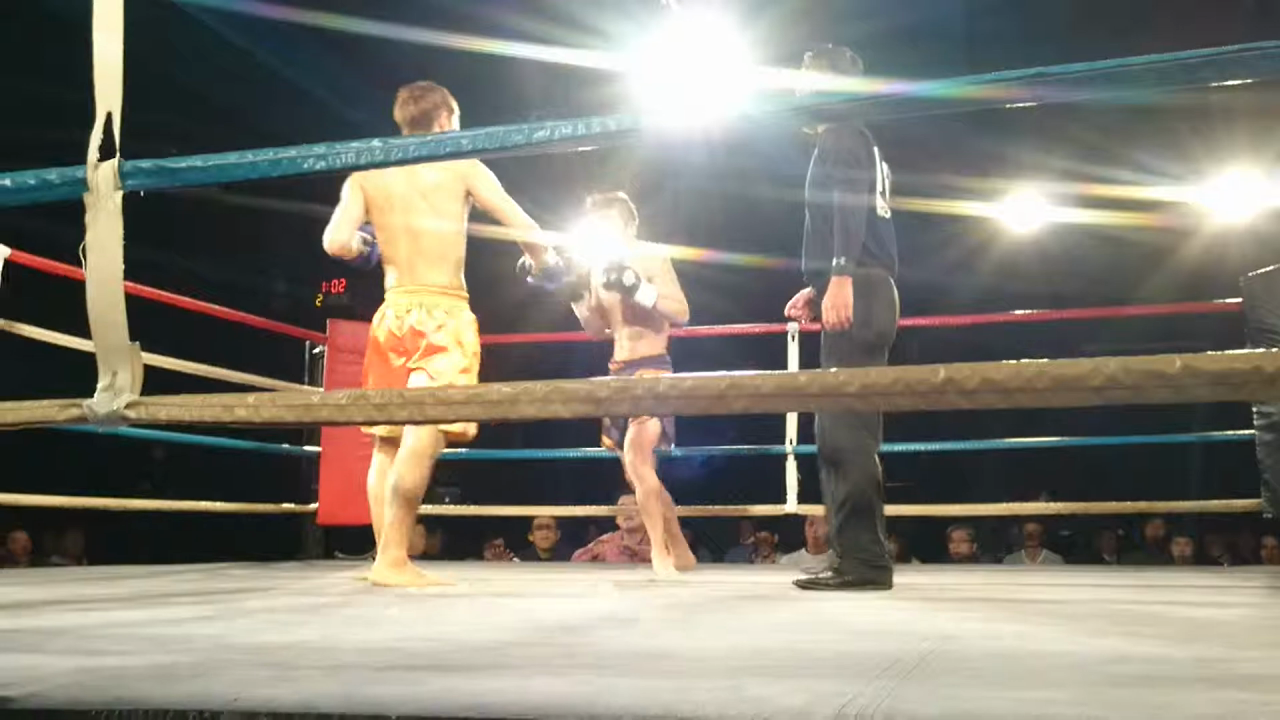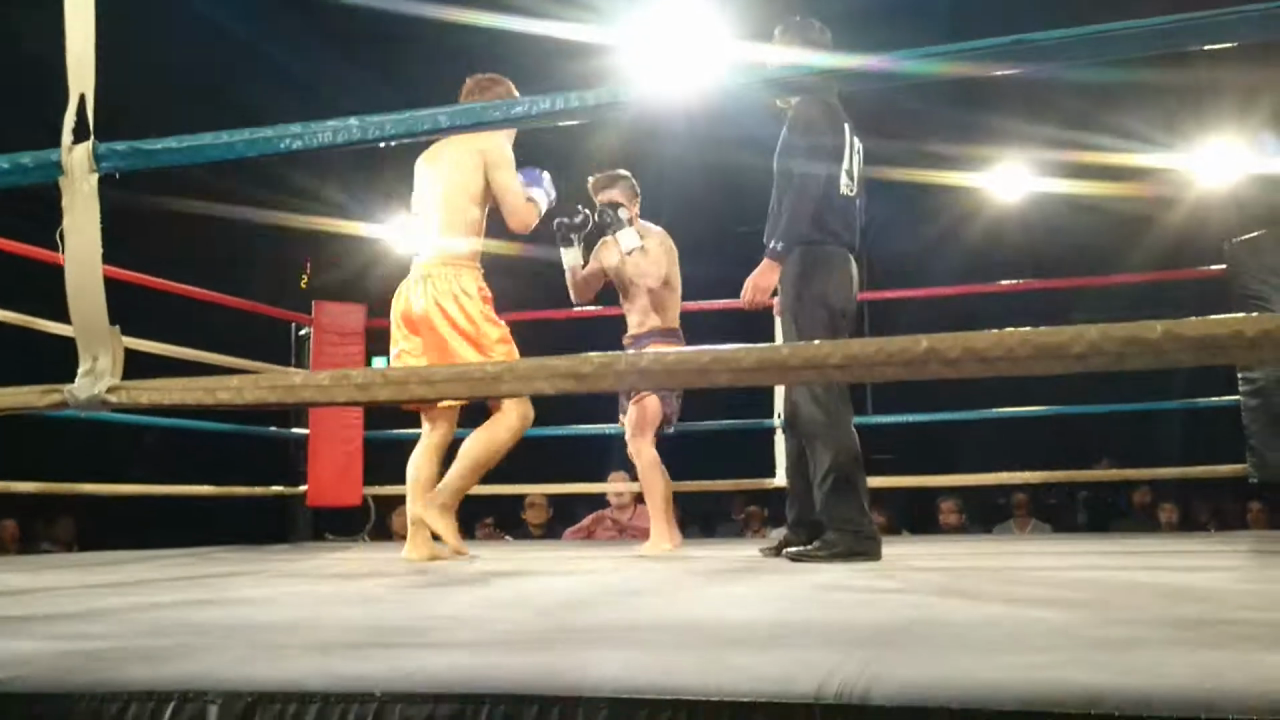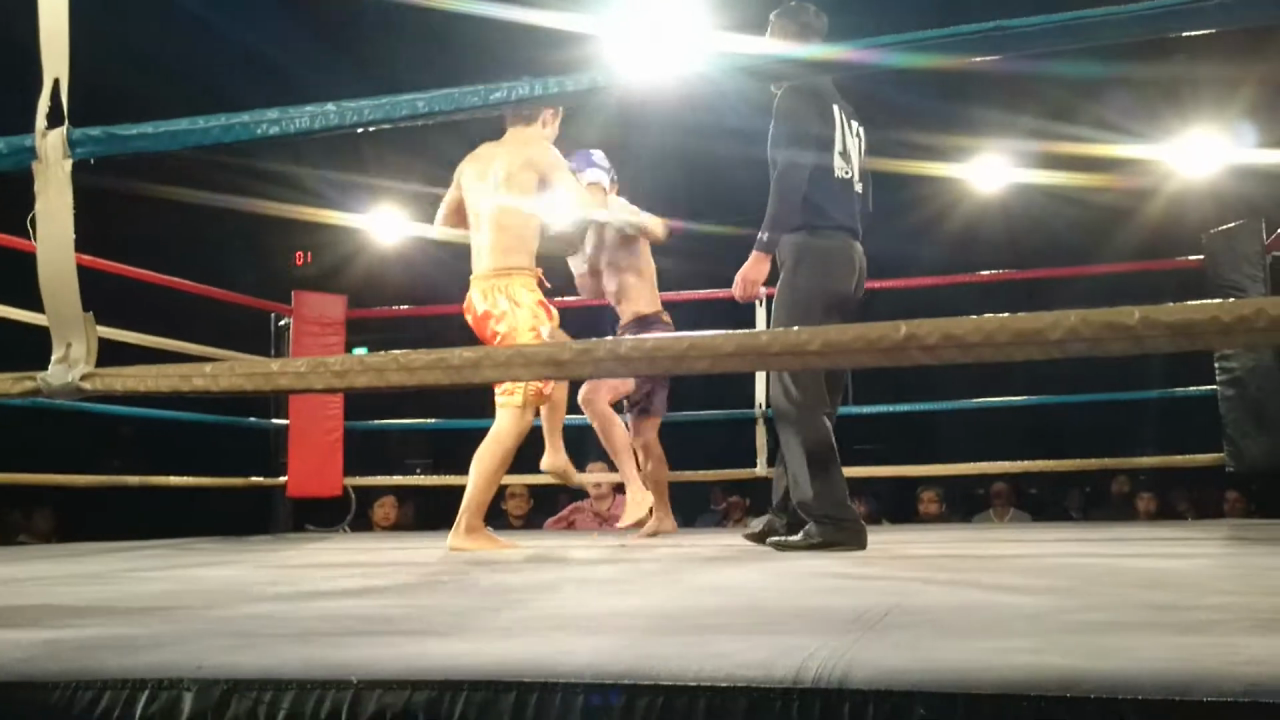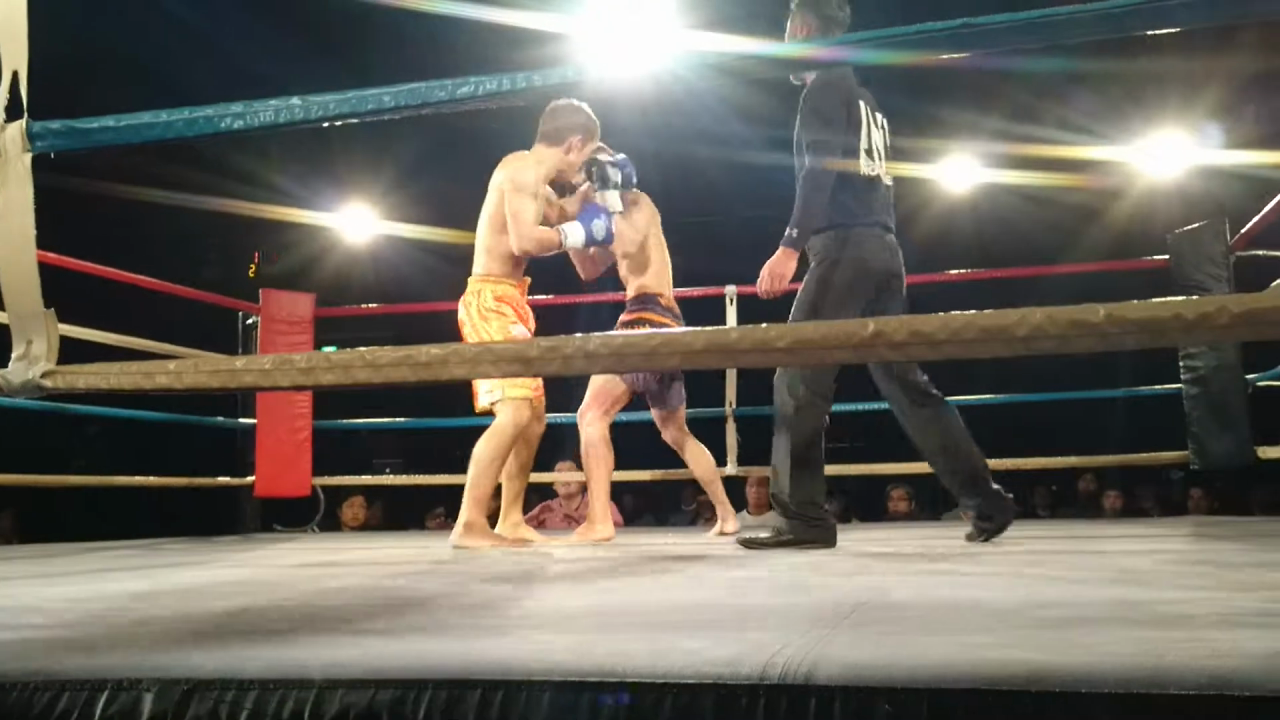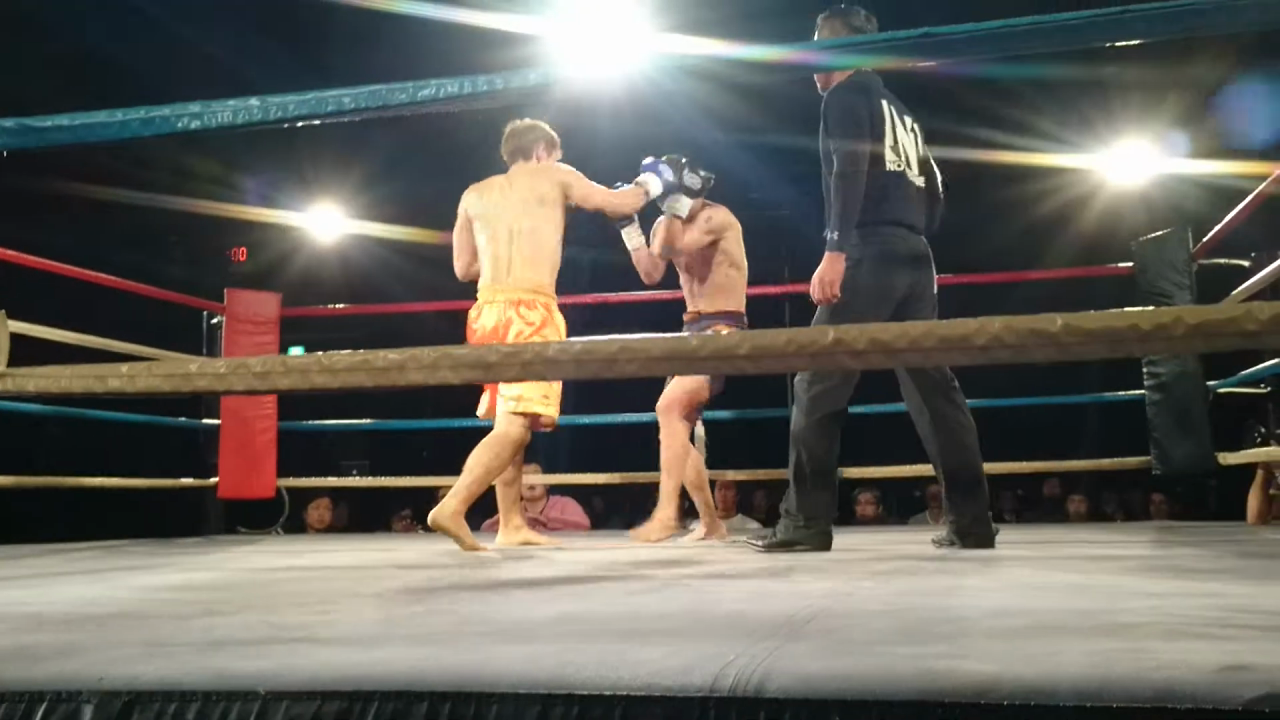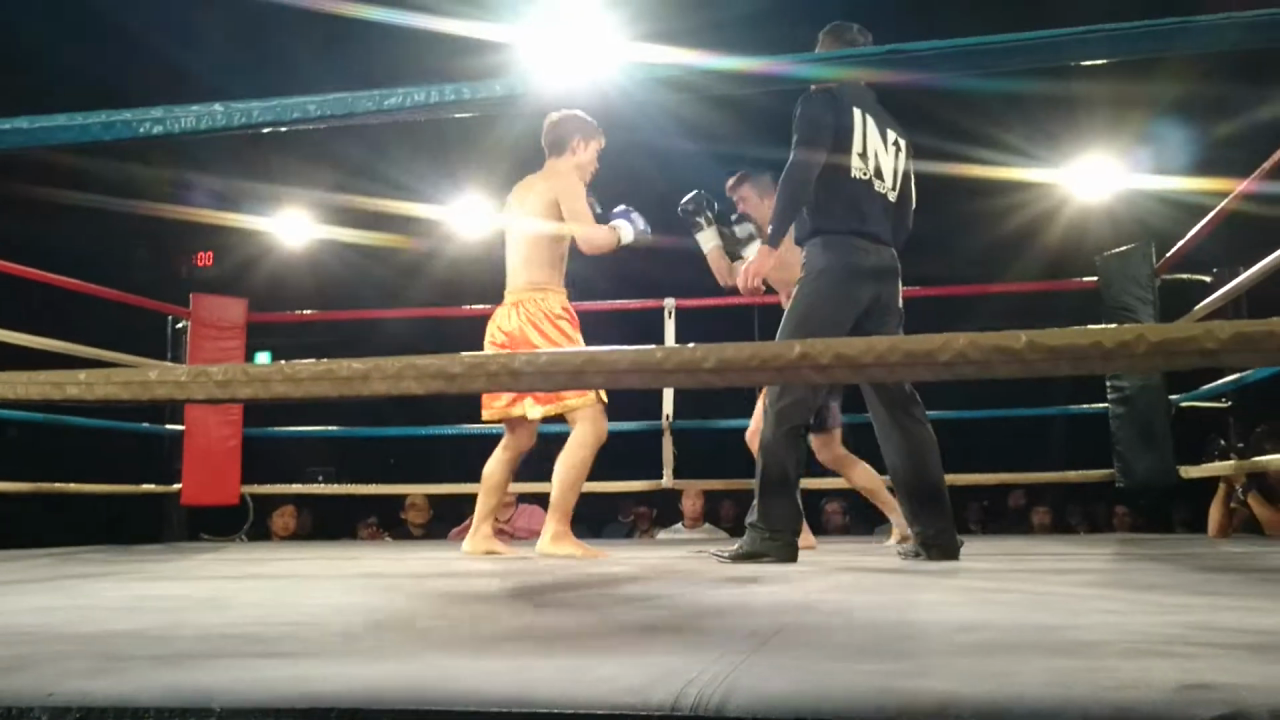
dt=0.4s
person 1, frame 1
left shoulder: (840, 136)
right shoulder: (856, 143)
left elbow: (850, 207)
left wrist: (839, 278)
right wrist: (816, 289)
left hip: (856, 290)
right hip: (866, 291)
left knee: (845, 425)
right knee: (842, 424)
left ankle: (863, 557)
right ankle: (860, 548)
person 1, frame 2
left shoulder: (812, 110)
right shoulder: (833, 118)
left elbow: (806, 188)
left wrist: (772, 259)
left hip: (812, 262)
right hip: (827, 267)
left knee: (817, 399)
right knee: (804, 401)
left ankle: (851, 530)
right ankle: (807, 526)
person 1, frame 3
left shoulder: (798, 97)
right shoulder: (841, 108)
left elbow: (792, 177)
left wrist: (762, 251)
left hip: (813, 251)
right hip: (845, 254)
left knee: (795, 390)
right knee: (812, 392)
left ankle: (833, 520)
right ankle: (790, 511)
person 1, frame 4
left shoulder: (824, 90)
right shoulder: (865, 101)
left elbow: (817, 174)
left wrist: (789, 247)
left hip: (843, 247)
right hip: (882, 248)
left knee: (797, 381)
right knee: (904, 382)
left ankle: (802, 517)
right ankle: (985, 499)
person 1, frame 5
left shoulder: (846, 96)
right shoulder: (900, 110)
left elbow: (848, 173)
right elbow: (932, 190)
left wrist: (834, 251)
left hip: (872, 252)
right hip: (915, 256)
left knee: (819, 384)
right knee: (933, 387)
left ankle: (806, 522)
right ankle: (970, 519)
person 1, frame 6
left shoulder: (821, 101)
right shoulder: (893, 129)
left elbow: (801, 171)
right elbow: (904, 215)
left wrist: (769, 244)
left hip: (835, 259)
right hip: (883, 267)
left knee: (788, 393)
right knee: (895, 399)
left ankle: (772, 532)
right ankle: (935, 533)
person 2, frame 1
left shoulder: (366, 176)
right shoulder: (463, 166)
left elbow: (337, 243)
right elbow: (525, 227)
right wrist: (543, 258)
left hip: (394, 314)
right hip: (445, 314)
left knee: (389, 445)
right knee: (424, 438)
left ankle: (387, 556)
right ankle: (393, 557)
person 2, frame 2
left shoulder: (429, 157)
right shoulder: (490, 145)
right elbow: (521, 220)
right wrist: (540, 195)
left hip: (415, 288)
right hip: (455, 287)
left knee: (438, 426)
right knee: (516, 410)
left ankle: (420, 540)
right ankle: (443, 502)
person 2, frame 3
left shoulder: (472, 162)
right shoulder: (538, 151)
left elbow: (446, 220)
right elbow: (583, 210)
left hip: (482, 292)
right hip: (512, 291)
left knee: (557, 348)
right knee: (514, 418)
left ankle: (555, 451)
right ankle: (468, 527)
person 2, frame 4
left shoulder: (527, 168)
right shoulder: (522, 169)
left elbow: (553, 217)
right elbow: (523, 242)
left wrist: (586, 196)
right wrist: (580, 232)
left hip: (509, 301)
right hip: (490, 300)
left knee: (532, 414)
right knee: (514, 413)
left ankle: (511, 520)
right ankle: (470, 524)
person 2, frame 5
left shoulder: (474, 195)
right shoulder: (556, 176)
left elbow: (463, 268)
right elbow: (618, 204)
right wrist: (652, 183)
left hip: (487, 313)
right hip: (534, 312)
left knee: (514, 422)
right knee: (515, 425)
left ankle: (512, 524)
right ankle: (453, 507)
person 2, frame 6
left shoulder: (522, 190)
right shoulder: (565, 182)
right elbow: (590, 241)
right wrist: (628, 228)
left hip: (510, 316)
right hip: (542, 312)
left knee: (519, 432)
right knee: (591, 423)
left ankle: (481, 531)
right ankle: (555, 532)
person 3, frame 1
left shoulder: (653, 259)
right shoulder: (600, 267)
left elbow: (680, 312)
left wrist: (637, 290)
right wrist: (578, 297)
left hip: (651, 369)
right hip: (619, 371)
left knee: (639, 458)
right knee: (637, 471)
left ankle: (660, 555)
right ankle: (679, 551)
person 3, frame 2
left shoulder: (655, 238)
right shoulder: (604, 246)
left elbow: (652, 281)
right elbow: (580, 295)
left wrist: (623, 232)
right wrist: (568, 247)
left hip: (662, 344)
right hip: (634, 346)
left knee: (638, 437)
right knee: (638, 444)
left ankle: (660, 535)
right ankle: (670, 529)
person 3, frame 3
left shoulder: (627, 225)
right shoulder: (595, 232)
left elbow: (658, 231)
right elbow: (590, 290)
left wrist: (605, 195)
right wrist: (578, 258)
left hip: (650, 333)
right hip: (634, 335)
left knee: (592, 396)
right knee: (644, 439)
left ankle: (636, 490)
right ankle: (662, 515)
person 3, frame 4
left shoulder: (636, 201)
right shoulder: (613, 213)
left elbow: (626, 247)
right elbow: (589, 270)
left wrist: (609, 192)
left hip: (647, 320)
right hip: (665, 324)
left knee: (591, 416)
right knee: (675, 433)
left ankle: (599, 520)
right ankle: (725, 514)
person 3, frame 5
left shoulder: (718, 217)
right shoulder: (668, 224)
left elbow: (673, 249)
right elbow: (650, 273)
left wrist: (683, 199)
right wrist: (629, 223)
left hip: (723, 331)
right hip: (693, 330)
left knee: (669, 409)
right knee: (676, 431)
left ankle: (665, 514)
right ankle: (711, 520)
person 3, frame 6
left shoulder: (794, 230)
left elbow: (786, 280)
right elbow: (728, 277)
left wrist: (751, 246)
right wrist: (703, 225)
left knee: (759, 436)
right knee: (831, 453)
right ankle: (899, 519)
